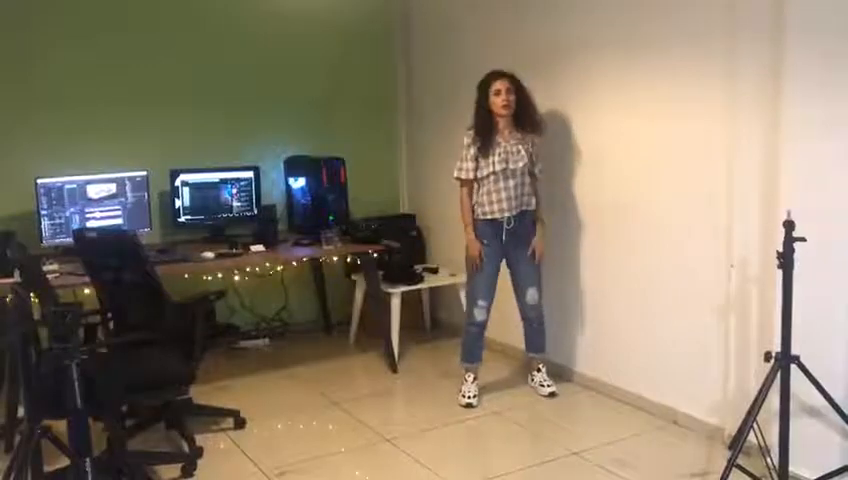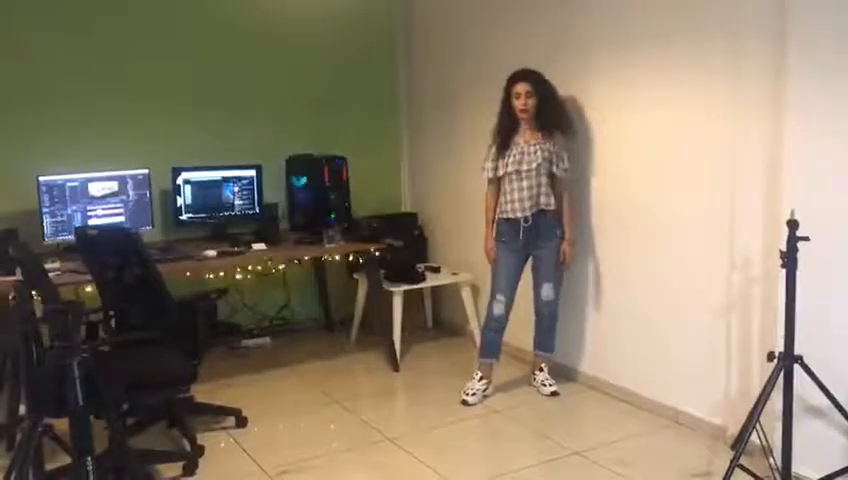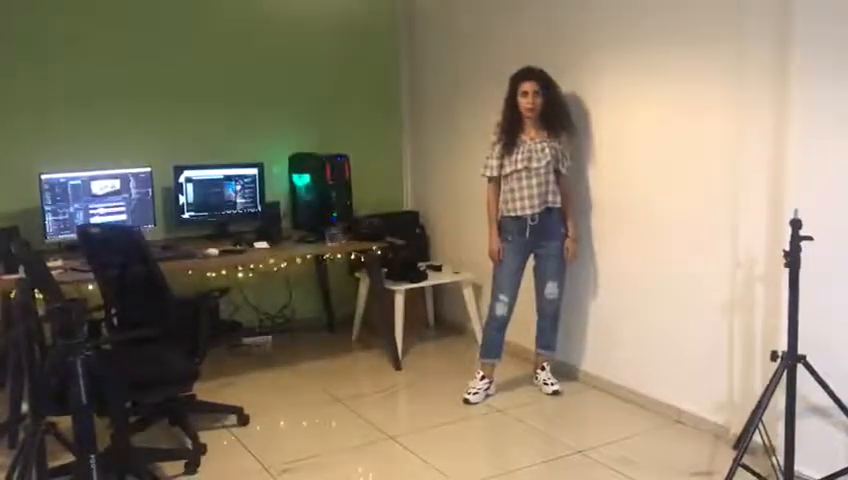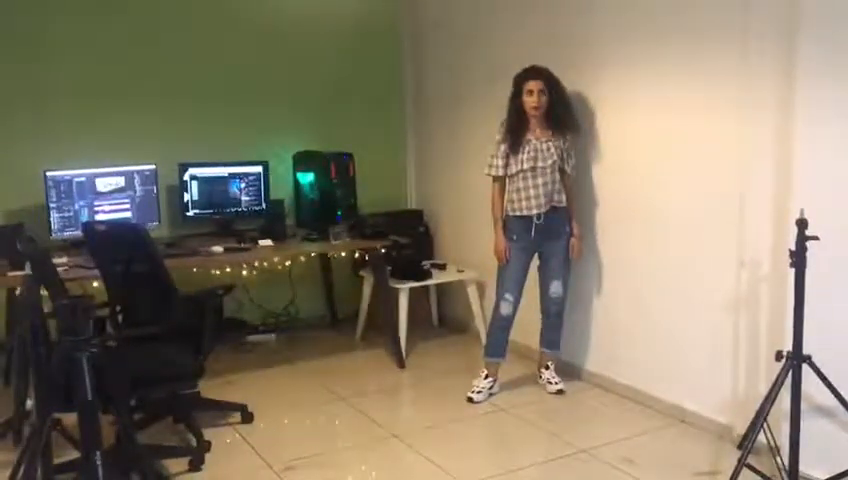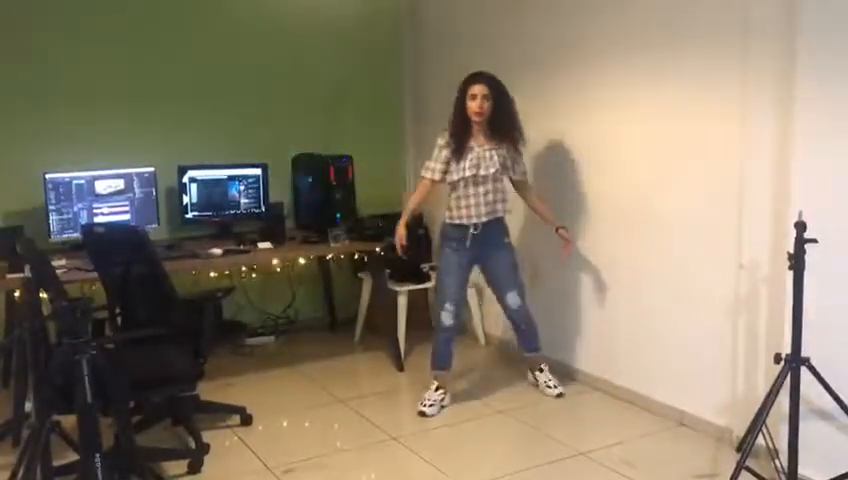
dt=1s
person 1, frame 1
left shoulder: (528, 139)
right shoulder: (475, 139)
left elbow: (533, 188)
right elbow: (465, 190)
left wrist: (540, 229)
right wrist: (470, 235)
left hip: (522, 229)
right hip: (487, 230)
left knee: (532, 303)
right knee: (479, 307)
left ankle: (537, 370)
right ankle: (470, 378)
person 1, frame 2
left shoulder: (553, 140)
right shoulder: (501, 142)
left elbow: (562, 191)
right elbow: (492, 190)
left wrist: (568, 236)
right wrist: (489, 235)
left hip: (546, 229)
right hip: (510, 230)
left knee: (547, 303)
right knee: (499, 304)
left ankle: (540, 370)
right ankle: (483, 377)
person 1, frame 3
left shoulder: (556, 139)
right shoulder: (503, 139)
left elbow: (563, 188)
right elbow: (493, 188)
left wrist: (571, 232)
right wrist: (493, 234)
left hip: (550, 228)
right hip: (514, 228)
left knee: (550, 301)
right knee: (501, 304)
left ankle: (542, 368)
right ankle: (485, 376)
person 1, frame 4
left shoulder: (561, 137)
right shoulder: (508, 138)
left elbow: (568, 184)
right elbow: (498, 187)
left wrist: (575, 229)
right wrist: (499, 233)
left hip: (555, 226)
right hip: (519, 227)
left knee: (554, 300)
right knee: (506, 302)
left ankle: (546, 367)
right ankle: (489, 375)
person 1, frame 5
left shoulder: (506, 146)
right shoulder: (449, 143)
left elbow: (525, 190)
right elbow: (427, 183)
left wrist: (556, 225)
right wrist: (403, 220)
left hip: (493, 235)
right hip: (455, 237)
left knee: (516, 307)
right knee: (447, 314)
left ankle: (537, 369)
right ankle: (439, 387)
